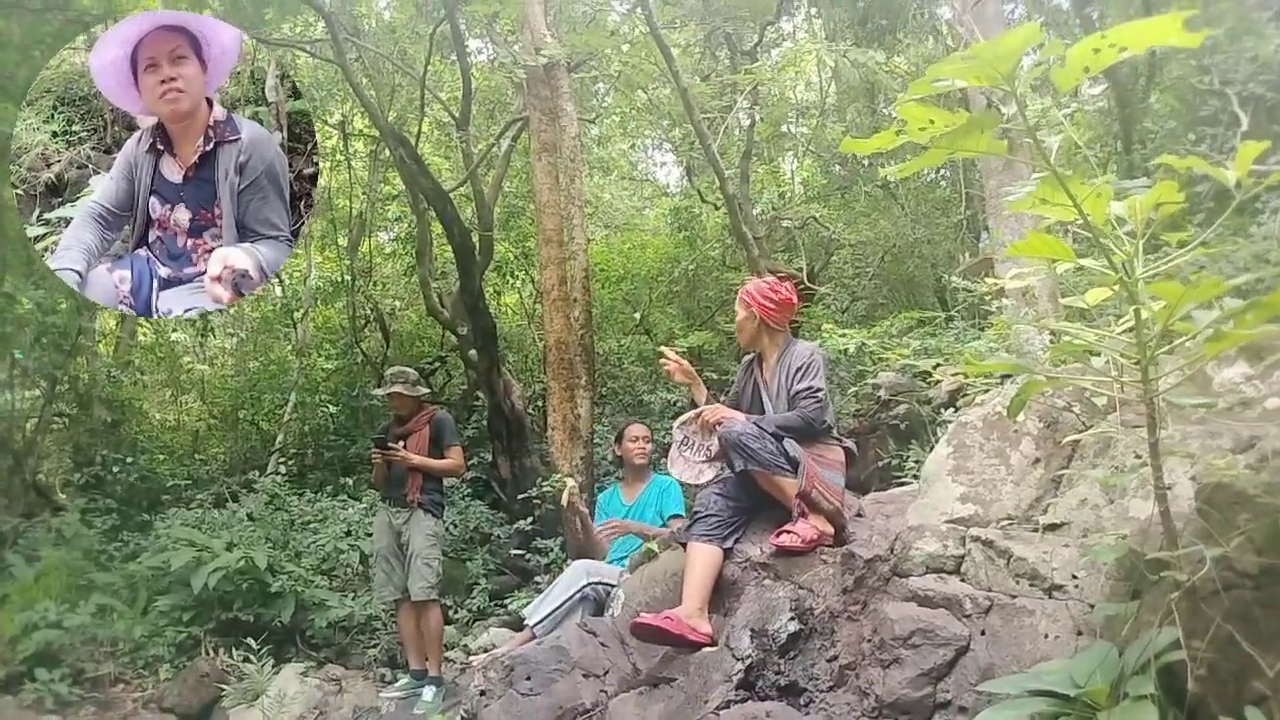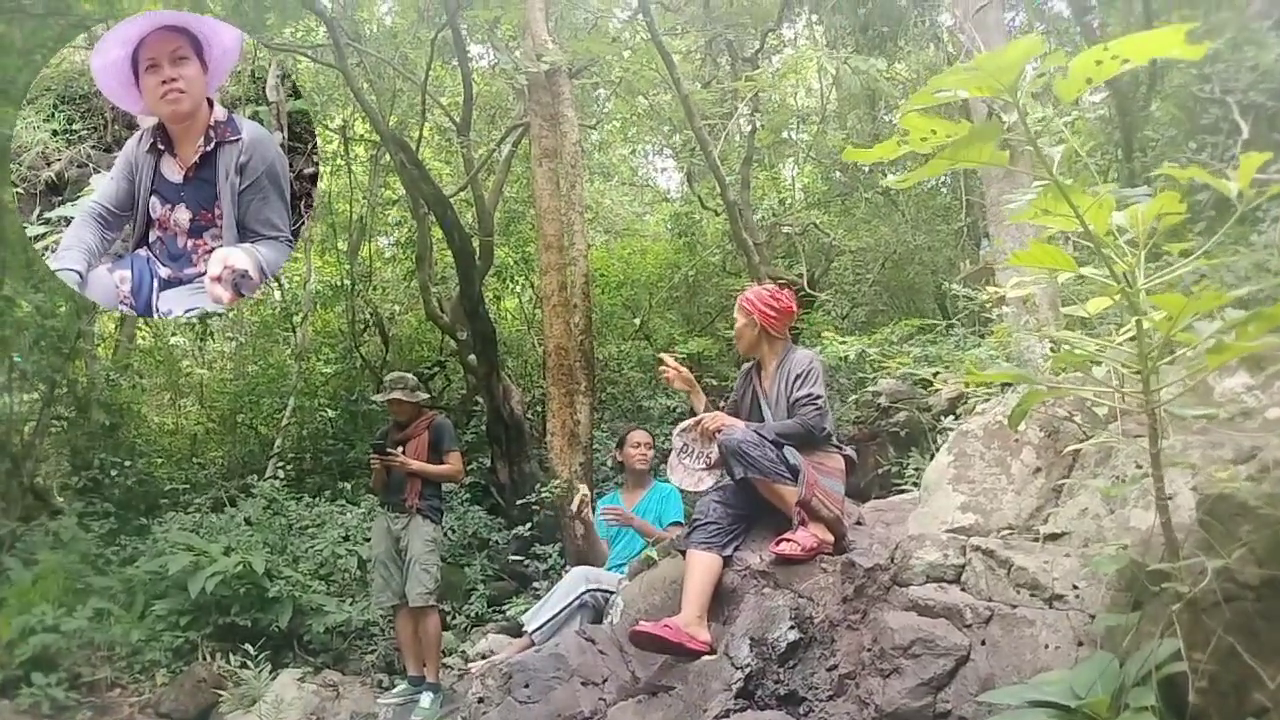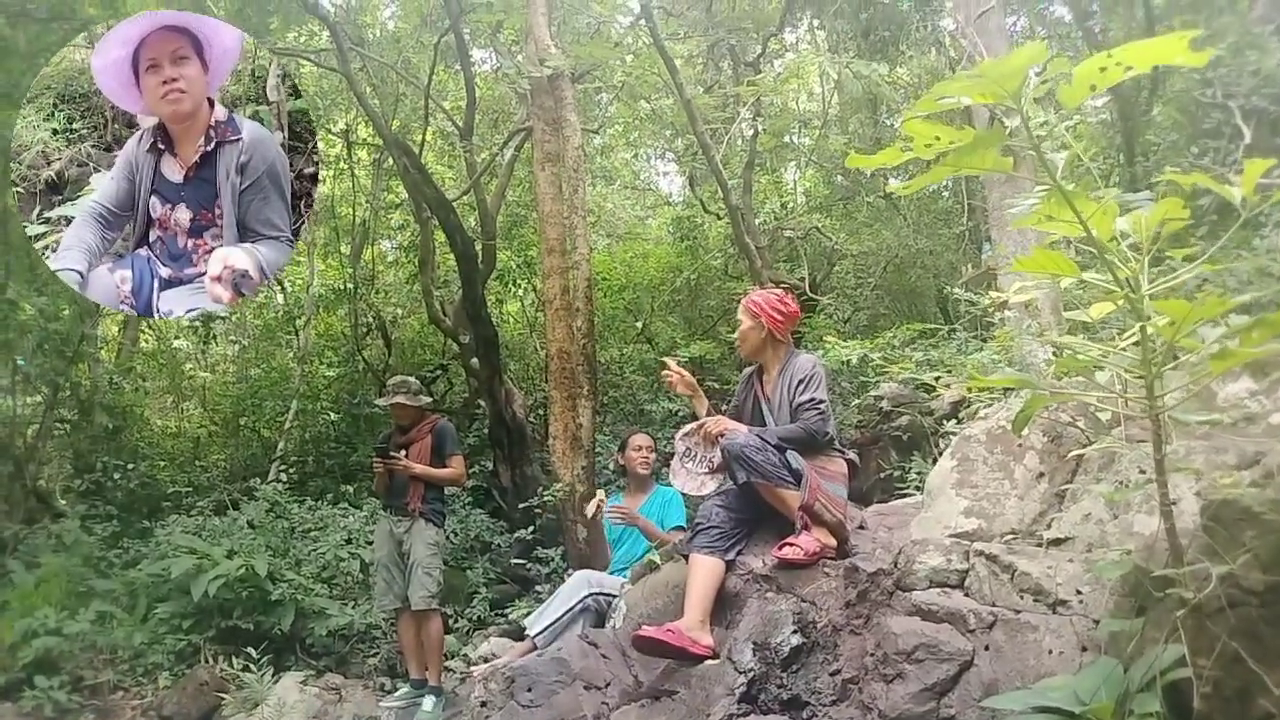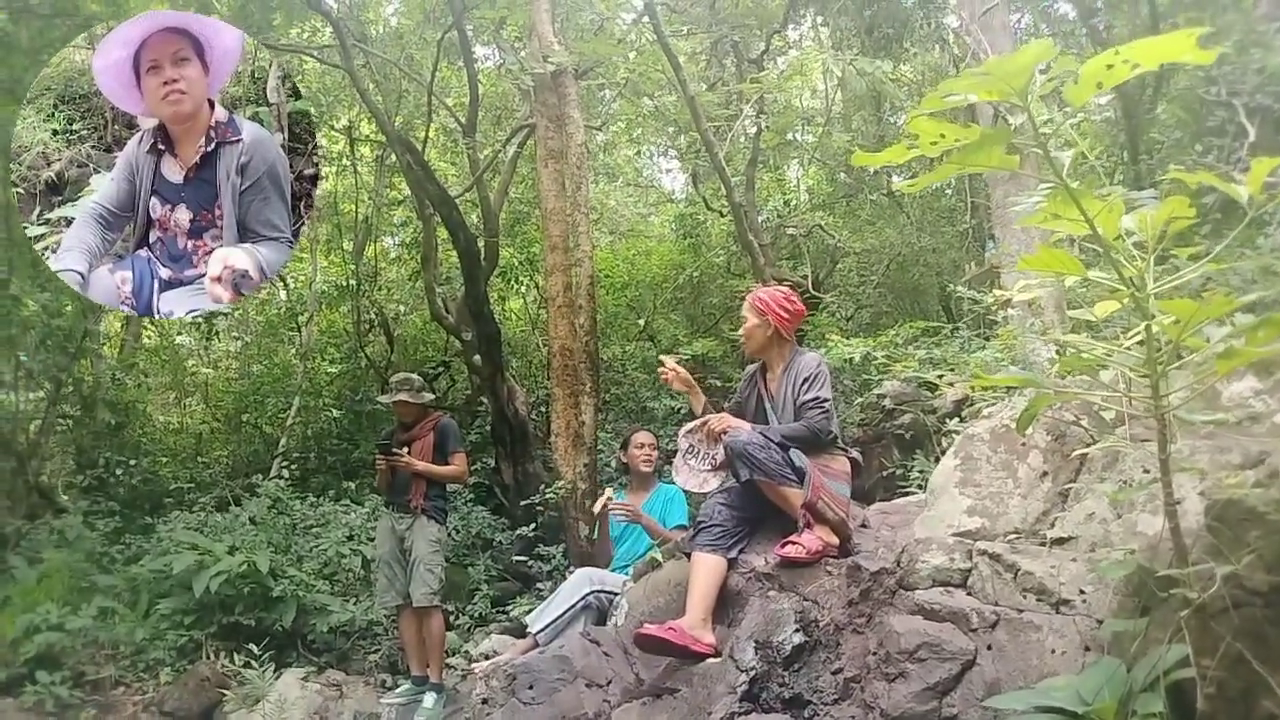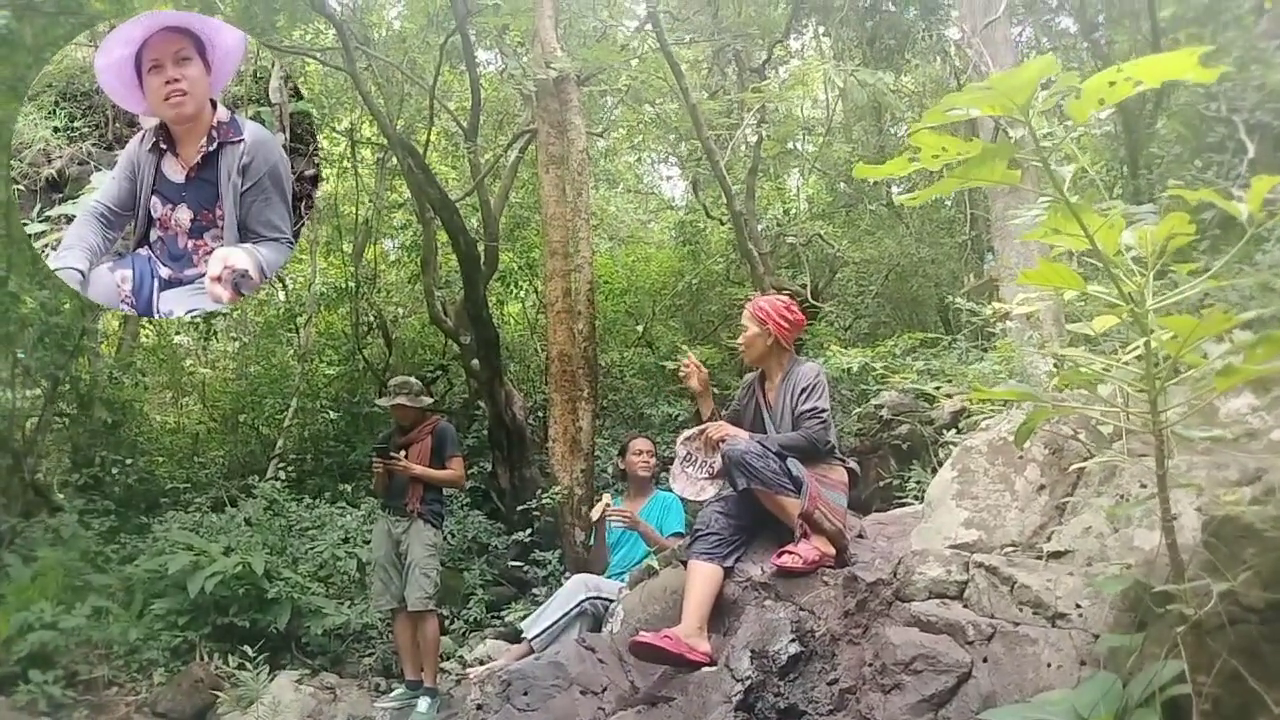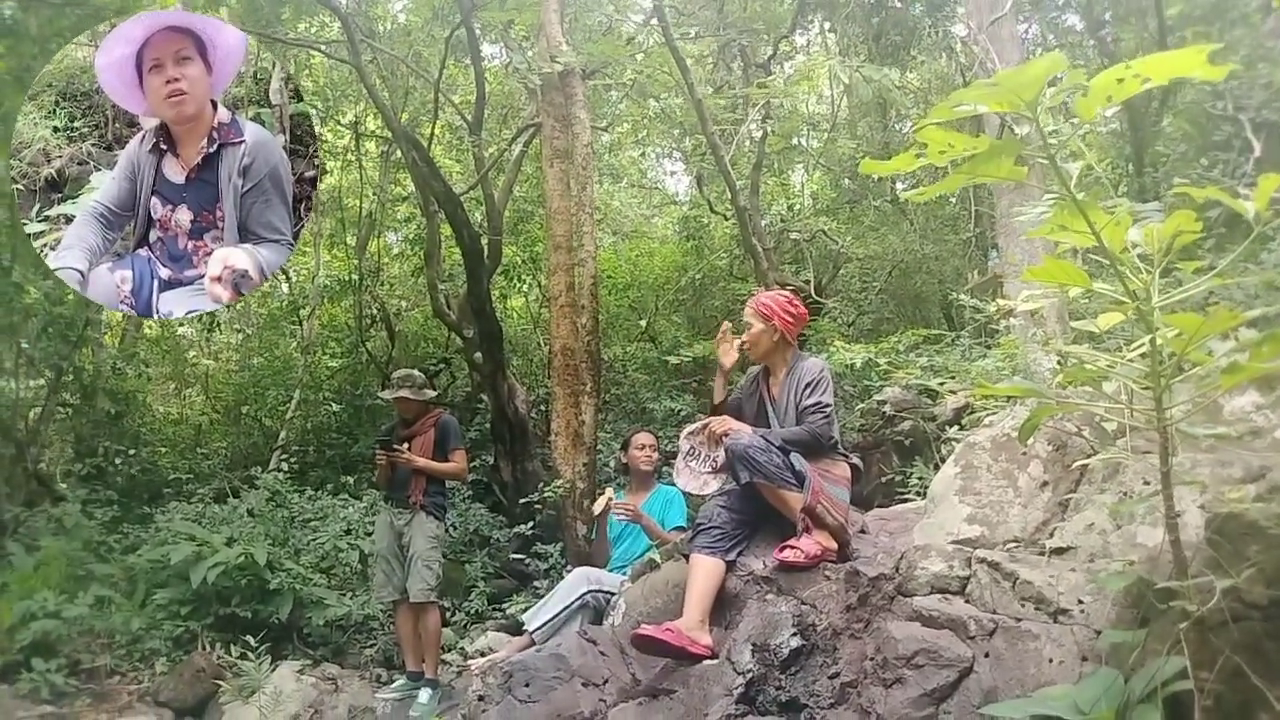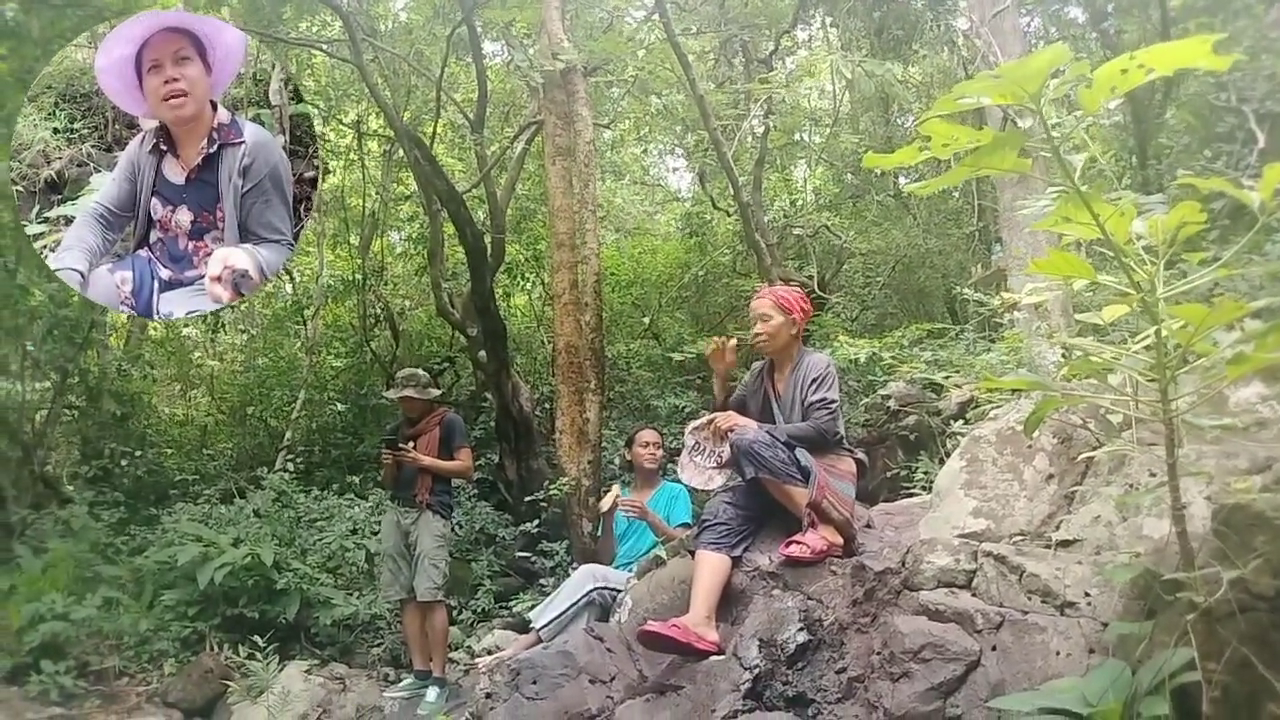
dt=0.2s
person 1, frame 1
left shoulder: (805, 355)
right shoulder: (749, 367)
left elbow: (811, 418)
right elbow: (722, 418)
left wrist: (743, 420)
right wrist: (693, 383)
left hip: (814, 464)
right hip: (765, 473)
left knee: (738, 433)
right knee: (713, 501)
left ankle: (814, 518)
right ankle: (693, 615)
person 1, frame 2
left shoulder: (803, 362)
right shoulder: (748, 375)
left elbow: (811, 425)
right elbow: (722, 426)
left wrist: (743, 427)
right wrist: (693, 391)
left hip: (814, 471)
right hip: (765, 481)
left knee: (738, 441)
right knee: (712, 509)
left ankle: (814, 526)
right ankle: (692, 623)
person 1, frame 3
left shoulder: (806, 366)
right shoulder: (750, 379)
left elbow: (814, 429)
right elbow: (723, 430)
left wrist: (746, 432)
right wrist: (696, 395)
left hip: (816, 476)
right hip: (768, 485)
left knee: (740, 445)
right knee: (714, 513)
left ankle: (817, 530)
right ankle: (695, 627)
person 1, frame 4
left shoulder: (809, 365)
right shoulder: (752, 376)
left elbow: (818, 428)
right elbow: (724, 426)
left wrist: (749, 429)
right wrist: (693, 392)
left hip: (819, 474)
right hip: (769, 483)
left knee: (743, 443)
right knee: (717, 511)
left ankle: (819, 528)
right ankle: (696, 626)
person 1, frame 5
left shoulder: (808, 375)
right shoulder: (751, 385)
left elbow: (816, 438)
right elbow: (721, 432)
left wrist: (747, 438)
right wrist: (703, 394)
left hip: (816, 483)
right hip: (766, 492)
left knee: (741, 452)
right knee: (713, 520)
left ankle: (815, 538)
right ankle: (692, 634)
person 1, frame 6
left shoulder: (813, 370)
right shoulder: (755, 378)
left elbow: (819, 433)
right elbow: (723, 422)
left wrist: (751, 433)
right wrist: (722, 374)
left hip: (819, 478)
right hip: (768, 487)
left knee: (743, 445)
right knee: (716, 515)
left ankle: (818, 532)
right ankle: (693, 626)
person 1, frame 7
left shoulder: (818, 366)
right shoulder: (758, 373)
left elbow: (824, 429)
right elbow: (725, 417)
left wrist: (756, 428)
right wrist: (720, 376)
left hip: (823, 473)
right hip: (773, 482)
left knee: (748, 441)
right knee: (721, 510)
left ankle: (824, 527)
right ankle: (700, 622)
person 2, frame 1
left shoulder: (439, 421)
right shoulder: (386, 430)
left elbow: (458, 466)
left wrist: (412, 459)
right wrist: (380, 465)
left hip: (422, 512)
right hip: (388, 513)
left knee: (424, 594)
right knee: (401, 596)
left ankle: (434, 680)
right ankle: (416, 673)
person 2, frame 2
left shoulder: (438, 426)
right shoulder: (385, 434)
left elbow: (456, 472)
left wrist: (411, 464)
right wrist: (378, 470)
left hip: (421, 518)
right hip: (386, 518)
left knee: (423, 600)
right knee: (399, 602)
left ankle: (432, 686)
right ankle: (414, 680)
person 2, frame 3
left shoulder: (440, 430)
right shoulder: (387, 439)
left elbow: (458, 476)
left wrist: (414, 468)
right wrist: (381, 474)
left hip: (423, 521)
right hip: (389, 521)
left knee: (425, 603)
right knee: (401, 605)
left ankle: (435, 689)
right ankle: (416, 682)
person 2, frame 4
left shoulder: (443, 427)
right shoulder: (390, 436)
left elbow: (461, 473)
left wrist: (416, 465)
right wrist: (383, 471)
left hip: (425, 518)
right hip: (391, 518)
left knee: (427, 600)
right knee: (402, 601)
left ankle: (436, 686)
right ankle: (417, 679)
person 2, frame 5
left shoulder: (441, 431)
right shoulder: (388, 439)
left elbow: (458, 477)
left wrist: (414, 469)
right wrist: (380, 475)
left hip: (422, 522)
right hip: (387, 521)
left knee: (422, 604)
right knee: (397, 605)
left ankle: (429, 690)
right ankle: (411, 683)
person 2, frame 6
left shoulder: (444, 424)
right shoulder: (390, 431)
left elbow: (461, 470)
left wrist: (417, 462)
right wrist: (382, 467)
left hip: (425, 514)
right hip: (390, 513)
left knee: (423, 596)
right knee: (399, 597)
left ankle: (431, 681)
right ankle: (412, 675)
person 2, frame 7
left shoulder: (449, 422)
right shoulder: (396, 430)
left elbow: (466, 468)
left wrist: (423, 460)
right wrist: (389, 466)
left hip: (430, 513)
right hip: (396, 513)
left knee: (430, 595)
right knee: (406, 596)
left ankle: (438, 680)
right ankle: (420, 673)
person 3, frame 1
left shoulder: (251, 145)
right shoulder: (140, 147)
left elbow: (276, 244)
right elbow: (98, 218)
left wrist: (248, 261)
right wrist: (62, 275)
left hip: (210, 289)
right hip: (146, 275)
person 3, frame 2
left shoulder: (252, 145)
right shoulder: (140, 147)
left elbow: (277, 244)
right elbow: (98, 218)
left wrist: (248, 261)
right wrist: (63, 276)
left hip: (211, 289)
right hip: (146, 276)
person 3, frame 3
left shoulder: (252, 144)
right shoulder: (141, 147)
left elbow: (277, 244)
right elbow: (99, 217)
left wrist: (248, 260)
right wrist: (63, 276)
left hip: (211, 289)
right hip: (146, 275)
person 3, frame 4
left shoulder: (252, 146)
right shoulder: (141, 148)
left elbow: (277, 245)
right elbow: (99, 218)
left wrist: (248, 261)
right wrist: (64, 276)
left hip: (211, 289)
right hip: (147, 276)
person 3, frame 5
left shoulder: (254, 146)
right shoulder: (143, 148)
left elbow: (277, 246)
right elbow: (100, 217)
left wrist: (248, 261)
right wrist: (64, 274)
left hip: (212, 289)
right hip: (147, 275)
person 3, frame 6
left shoulder: (255, 148)
right shoulder: (143, 148)
left elbow: (278, 247)
right elbow: (100, 218)
left wrist: (249, 262)
right wrist: (63, 274)
left hip: (212, 290)
right hip: (146, 275)
person 3, frame 7
left shoulder: (255, 148)
right shoulder: (143, 149)
left elbow: (278, 248)
right elbow: (100, 218)
left wrist: (249, 262)
right wrist: (64, 275)
left hip: (212, 291)
right hip: (146, 276)
person 4, frame 1
left shoulder: (666, 486)
right shoulder: (606, 498)
right elbow: (601, 554)
left wrist: (634, 527)
right wrist: (584, 519)
right hip: (609, 580)
left knee: (583, 570)
right knee: (583, 594)
left ankle: (519, 642)
person 4, frame 2
left shoulder: (667, 493)
right shoulder: (607, 503)
right elbow: (602, 560)
left wrist: (635, 523)
right hip: (608, 586)
left knee: (582, 576)
right knee: (582, 602)
left ankle: (517, 649)
person 4, frame 3
left shoulder: (669, 497)
right shoulder: (611, 505)
left wrist: (640, 522)
right hip: (611, 590)
left knee: (584, 580)
right knee: (584, 606)
left ankle: (519, 652)
person 4, frame 4
left shoulder: (671, 495)
right shoulder: (614, 501)
right elbow: (603, 562)
left wrist: (643, 520)
right wrist: (603, 522)
right hip: (611, 589)
left knee: (586, 577)
right knee: (587, 599)
left ankle: (520, 650)
person 4, frame 5
left shoulder: (668, 502)
right shoulder: (611, 507)
right elbow: (598, 569)
left wrist: (641, 527)
right wrist: (600, 529)
right hip: (607, 594)
left knee: (582, 584)
right knee: (583, 606)
left ankle: (515, 655)
person 4, frame 6
left shoulder: (670, 497)
right shoulder: (614, 501)
right elbow: (600, 562)
left wrist: (644, 520)
right wrist: (602, 523)
right hip: (608, 588)
left knee: (583, 577)
right knee: (583, 601)
left ankle: (518, 647)
person 4, frame 7
left shoulder: (675, 493)
right shoulder: (619, 498)
right elbow: (605, 559)
left wrist: (650, 517)
right wrist: (608, 520)
right hip: (614, 585)
left knee: (590, 574)
right knee: (590, 597)
left ankle: (525, 644)
